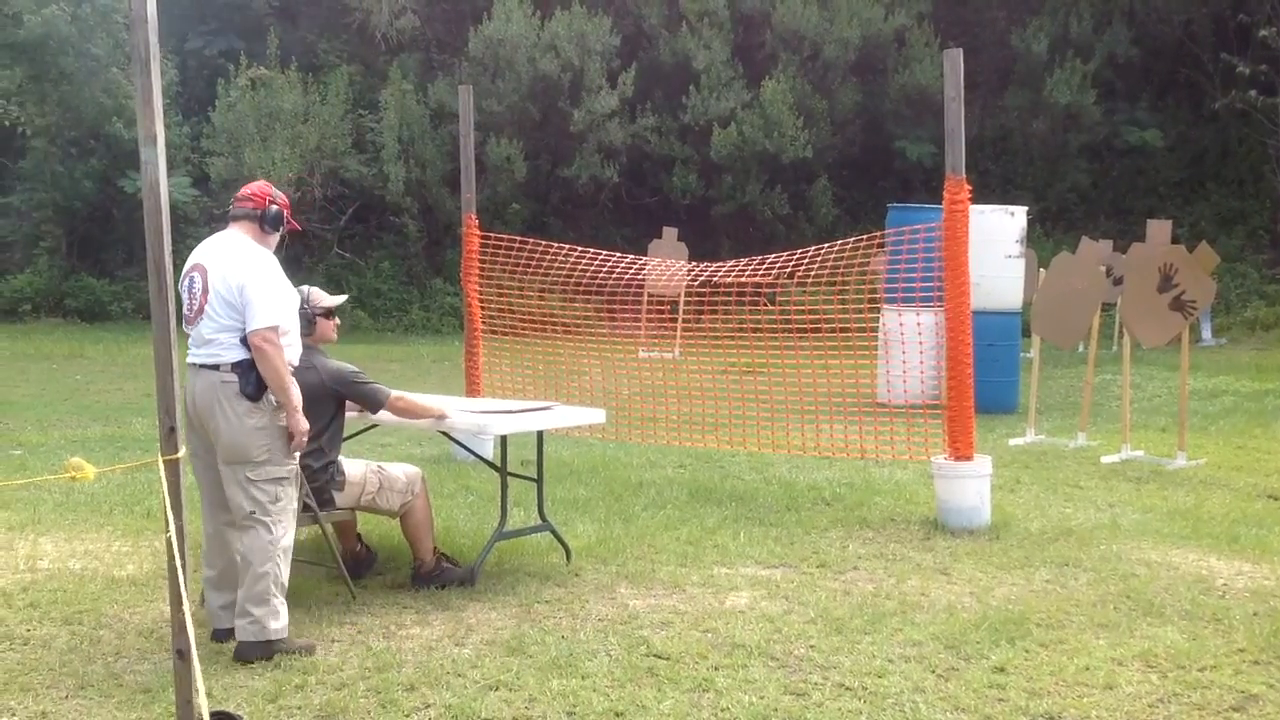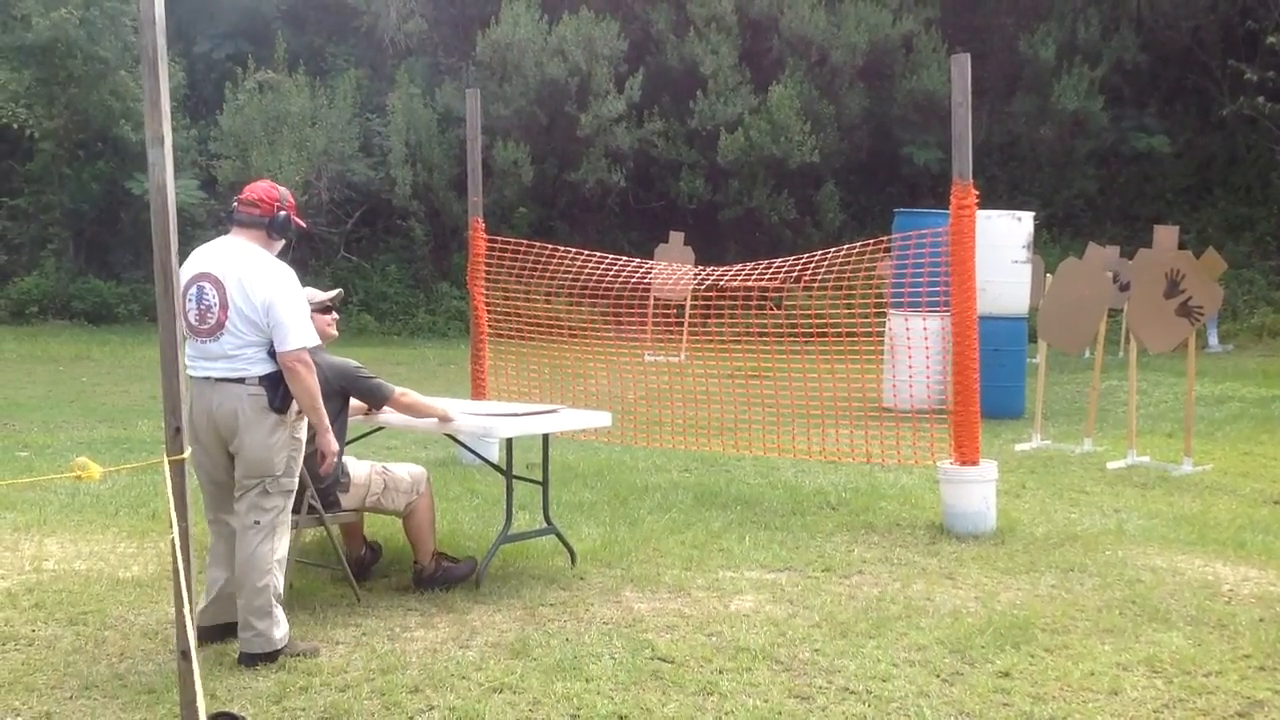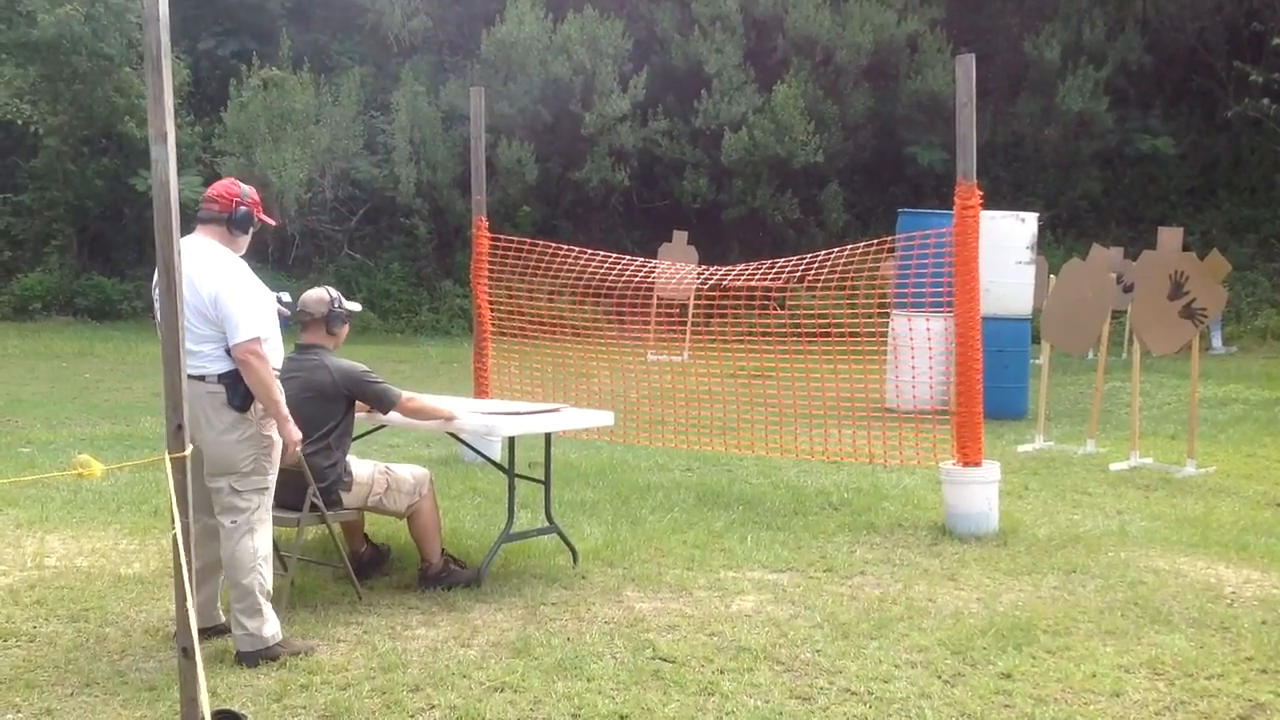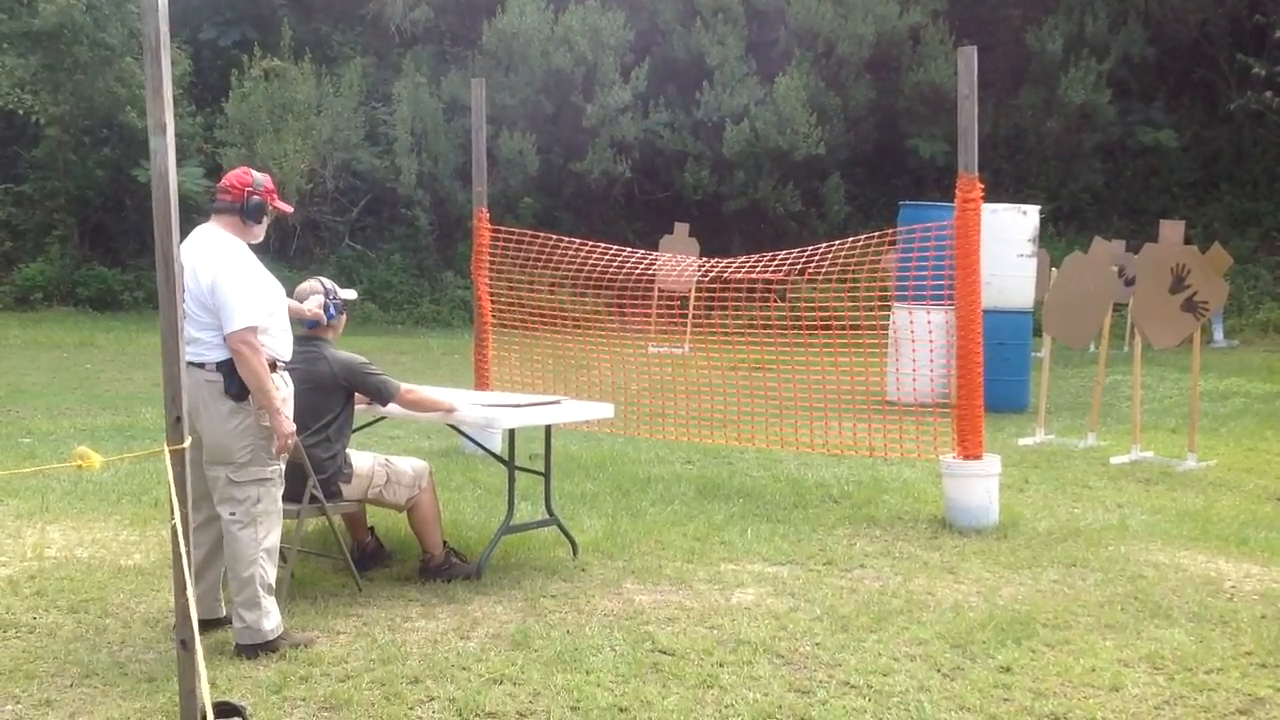
dt=1s
person 1, frame 1
left shoulder: (201, 255)
right shoulder: (255, 260)
right elbow: (263, 341)
right wrist: (292, 409)
left hip: (199, 384)
right hip: (244, 393)
left knee: (222, 512)
right knee: (266, 513)
left ankle: (226, 617)
right ankle: (261, 632)
person 1, frame 2
left shoulder: (196, 261)
right shoulder: (272, 275)
right elbow: (295, 362)
right wrist: (323, 430)
left hip: (202, 396)
right hip: (258, 404)
left knee: (224, 517)
right knee: (262, 524)
left ankle: (218, 616)
right ankle: (262, 641)
person 1, frame 3
left shoulder: (175, 257)
right shoulder: (227, 270)
right elbow: (249, 355)
left wrist: (258, 312)
right wrist: (283, 420)
left hip: (187, 393)
right hip: (230, 402)
left knee: (200, 514)
right knee: (244, 520)
left ankle: (200, 616)
right ankle: (256, 638)
person 1, frame 4
left shoulder: (199, 242)
right shoulder: (230, 259)
right elbow: (244, 344)
left wrist: (298, 309)
right wrist: (277, 412)
left hip: (202, 383)
right hip: (236, 392)
left knee: (207, 505)
right knee: (250, 512)
left ankle: (201, 608)
right ankle: (258, 630)
person 2, frame 1
right shoulder: (332, 372)
right elbow: (397, 403)
left wrist: (358, 402)
right wrist: (437, 411)
right hip: (315, 484)
left knee: (341, 466)
right knee: (410, 480)
left ankle: (354, 556)
right ankle: (428, 568)
person 2, frame 2
right shoulder: (337, 369)
right elbow: (401, 399)
left wrist: (364, 405)
right wrist: (442, 413)
right hip: (320, 488)
left knee: (351, 467)
right knee: (416, 479)
left ankle: (359, 557)
right ankle: (428, 569)
person 2, frame 3
left shoulder: (283, 367)
right shoulder: (343, 371)
right elbow: (408, 405)
left wrist: (361, 404)
right wrist: (448, 413)
left hip: (283, 486)
right hip: (321, 487)
left knee: (349, 465)
right knee: (418, 481)
left ankle: (361, 555)
right ankle: (436, 569)
person 2, frame 4
right shoulder: (342, 363)
right elbow: (406, 396)
left wrist: (363, 395)
right wrist: (449, 405)
left hip: (286, 476)
right hip: (322, 478)
left knee: (349, 462)
right knee: (418, 474)
left ankle: (365, 548)
right ankle: (437, 561)
